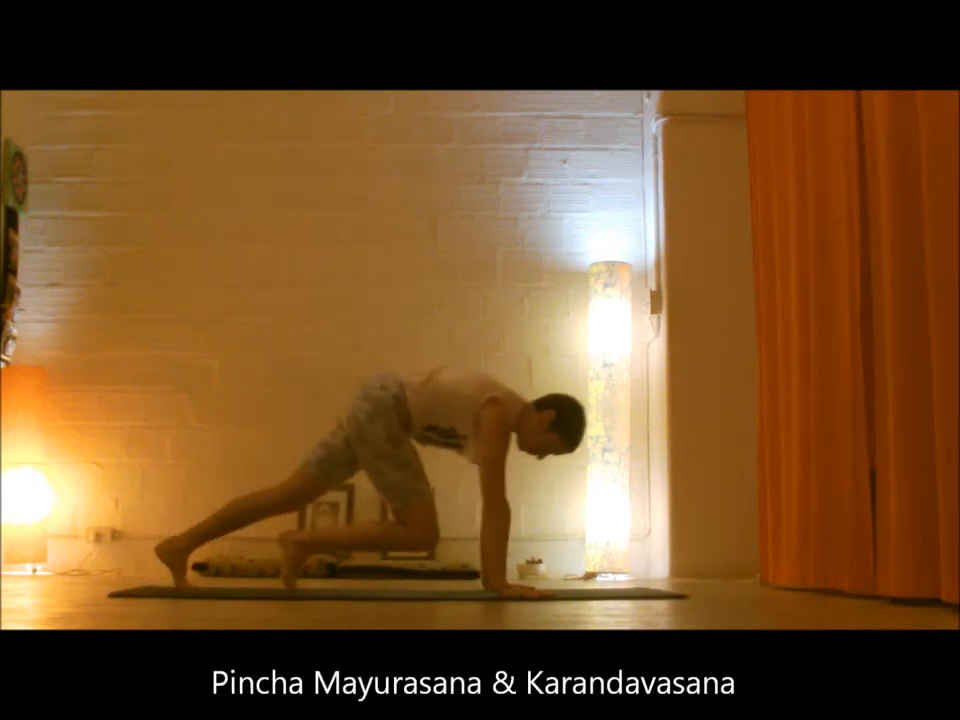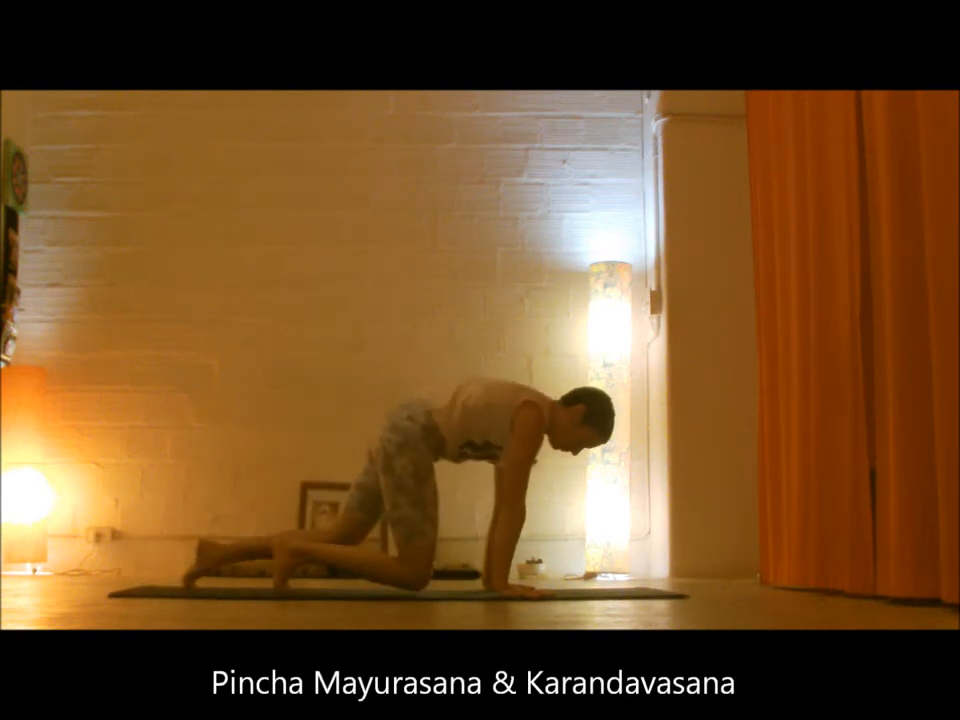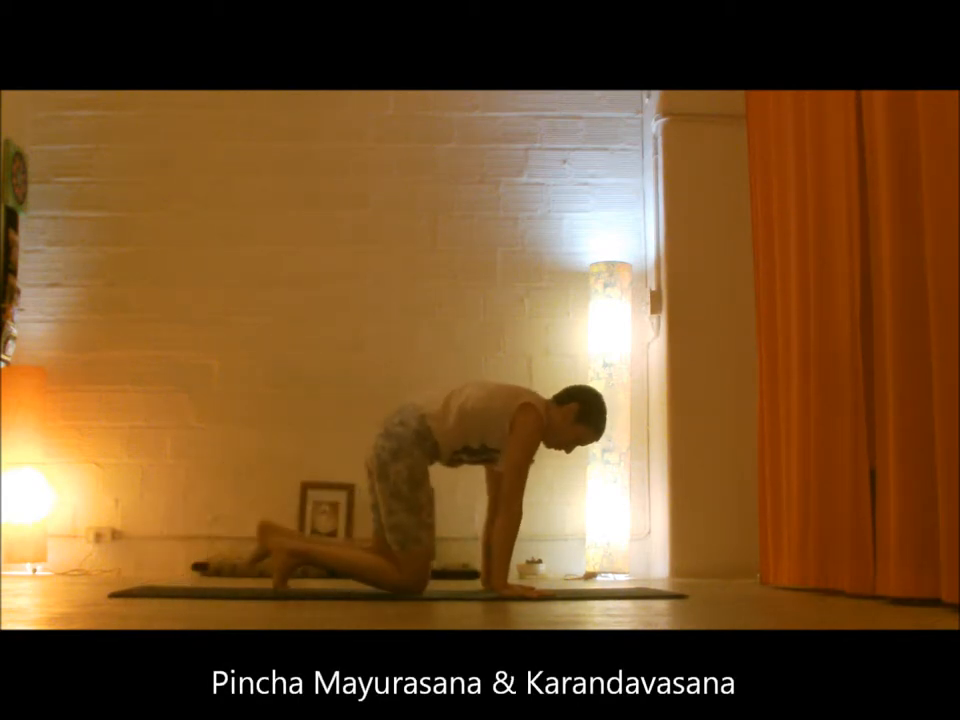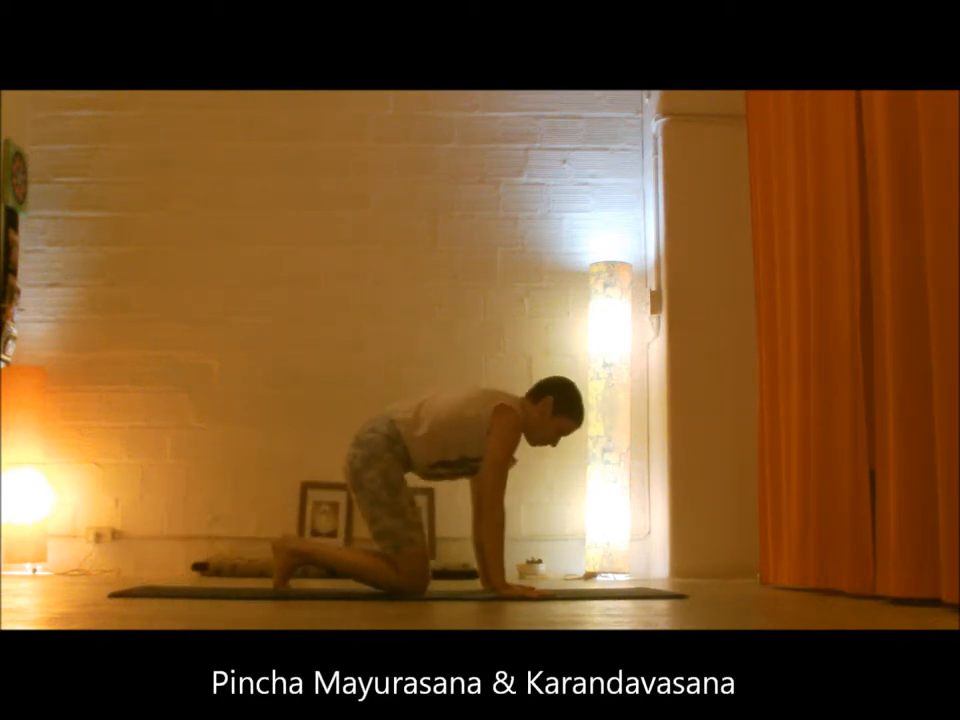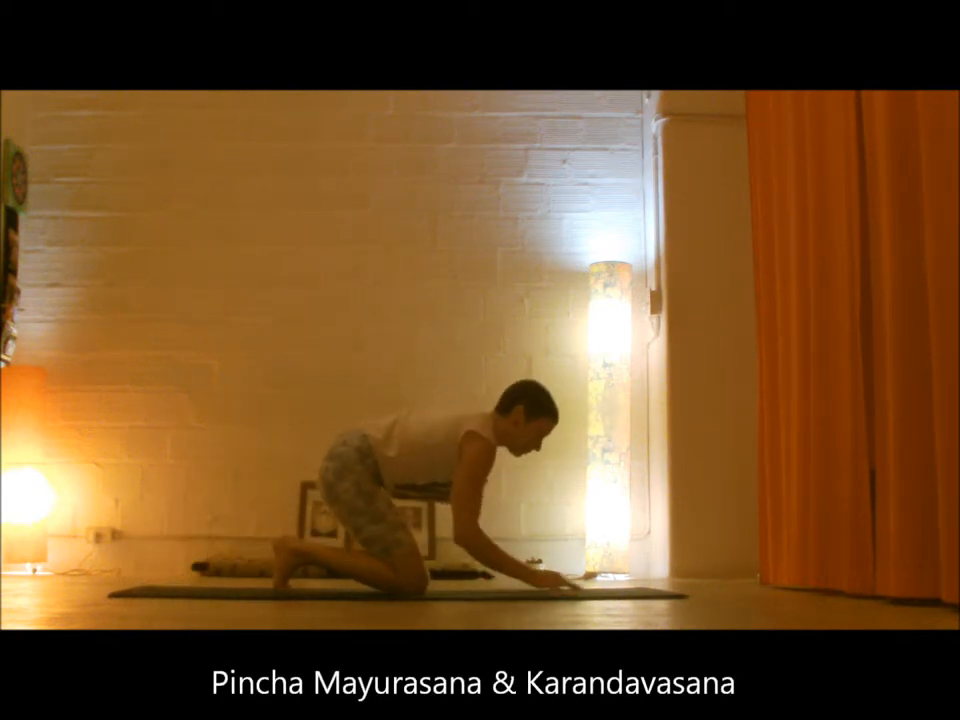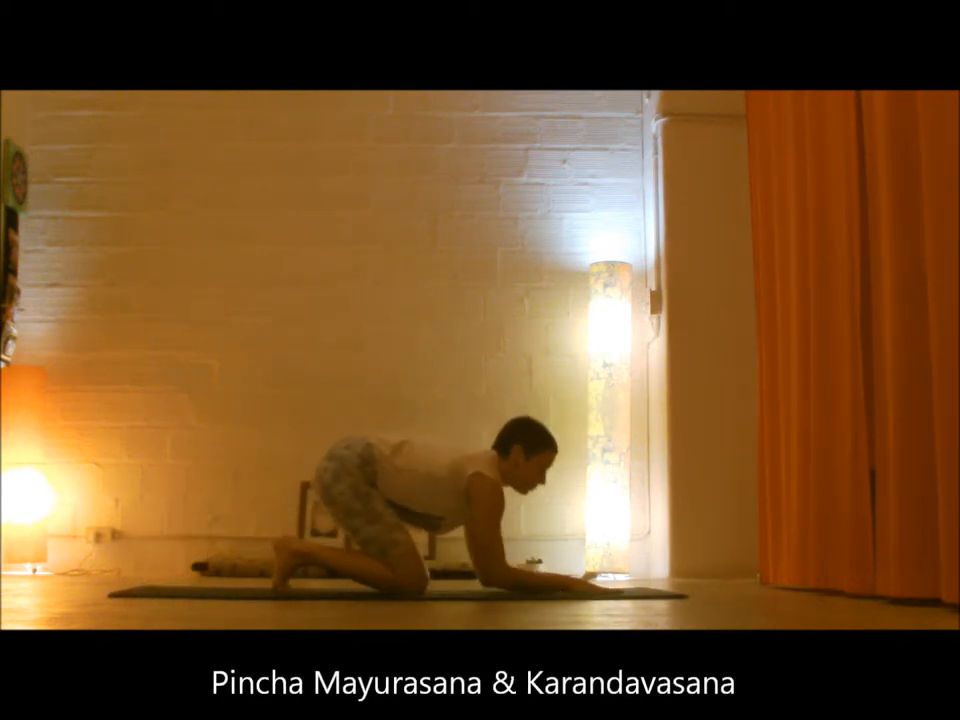
dt=0.4s
person 1, frame 1
left shoulder: (505, 416)
right shoulder: (499, 414)
left elbow: (492, 508)
right elbow: (495, 506)
left wrist: (491, 575)
right wrist: (498, 582)
left hip: (376, 406)
right hip: (381, 411)
left knee: (287, 497)
right knee: (421, 535)
left ankle: (179, 546)
right ankle: (305, 542)
person 1, frame 2
left shoulder: (515, 423)
right shoulder: (534, 416)
left elbow: (502, 507)
right elbow: (513, 507)
left wrist: (490, 577)
right wrist: (501, 582)
left hip: (404, 430)
right hip: (413, 439)
left knee: (338, 539)
right knee: (415, 574)
left ankle: (221, 552)
right ankle: (297, 549)
person 1, frame 3
left shoulder: (511, 420)
right shoulder: (533, 417)
left elbow: (496, 506)
right elbow: (511, 506)
left wrist: (489, 577)
right wrist: (500, 582)
left hip: (398, 436)
right hip: (406, 445)
left knee: (390, 561)
right knee: (411, 580)
left ankle: (280, 539)
right ankle: (293, 550)
person 1, frame 4
left shoulder: (489, 424)
right shoulder: (509, 418)
left elbow: (481, 509)
right elbow: (491, 506)
left wrist: (488, 578)
right wrist: (499, 583)
left hip: (376, 448)
right hip: (379, 453)
left knee: (408, 567)
right knee: (412, 581)
left ankle: (300, 549)
right ankle: (298, 552)
person 1, frame 5
left shoulder: (476, 436)
right shoulder: (480, 443)
left elbow: (464, 525)
right elbow: (464, 531)
left wrist: (516, 572)
right wrist: (529, 574)
left hip: (352, 460)
right hip: (352, 466)
left knee: (403, 570)
right knee: (411, 582)
left ankle: (299, 551)
right ankle: (299, 551)
person 1, frame 6
left shoulder: (477, 472)
right shoulder: (486, 484)
left elbow: (486, 571)
right elbow: (494, 574)
left wrist: (557, 585)
right wrist: (570, 583)
left hip: (349, 464)
right hip: (350, 470)
left knee: (405, 573)
right knee: (411, 582)
left ankle: (298, 551)
right ankle: (300, 552)
